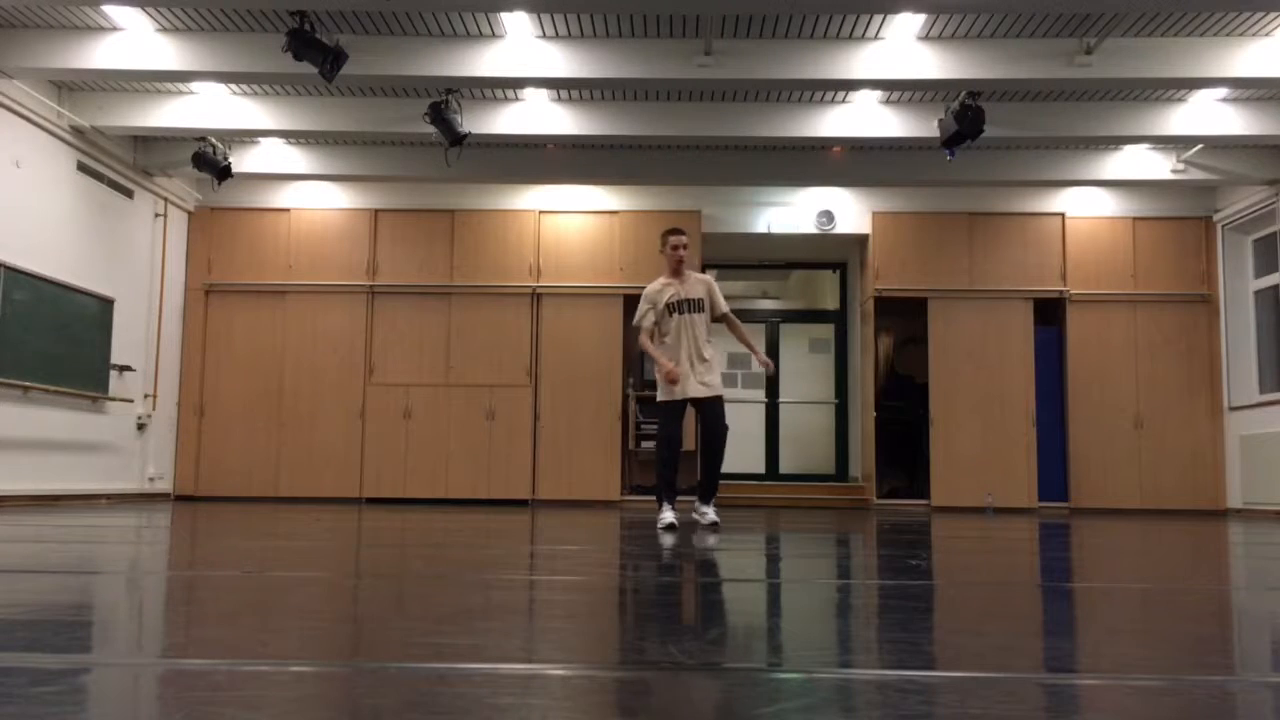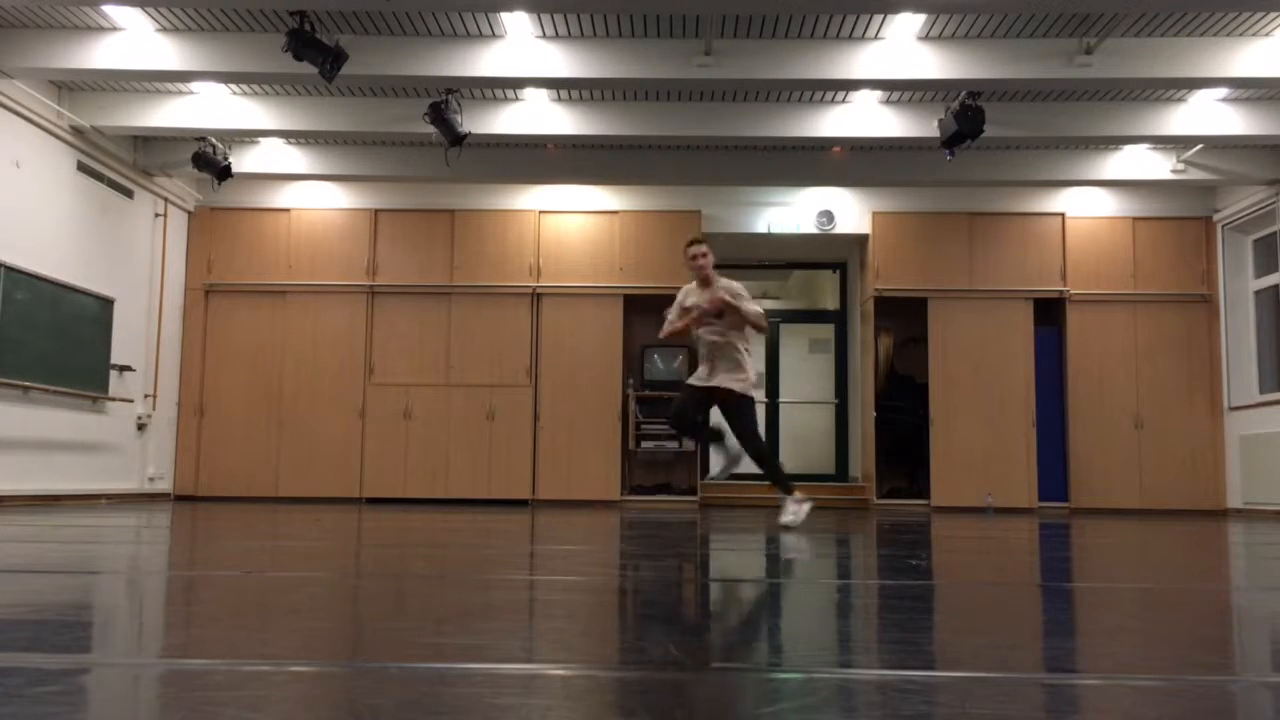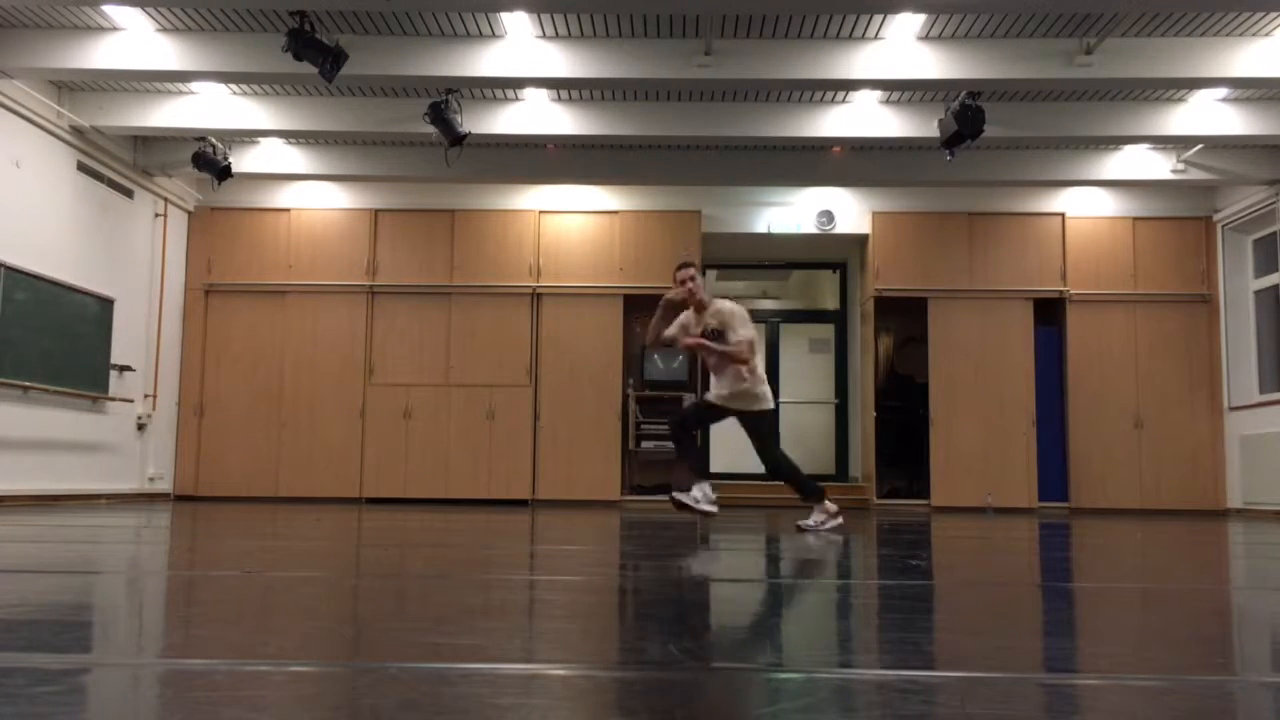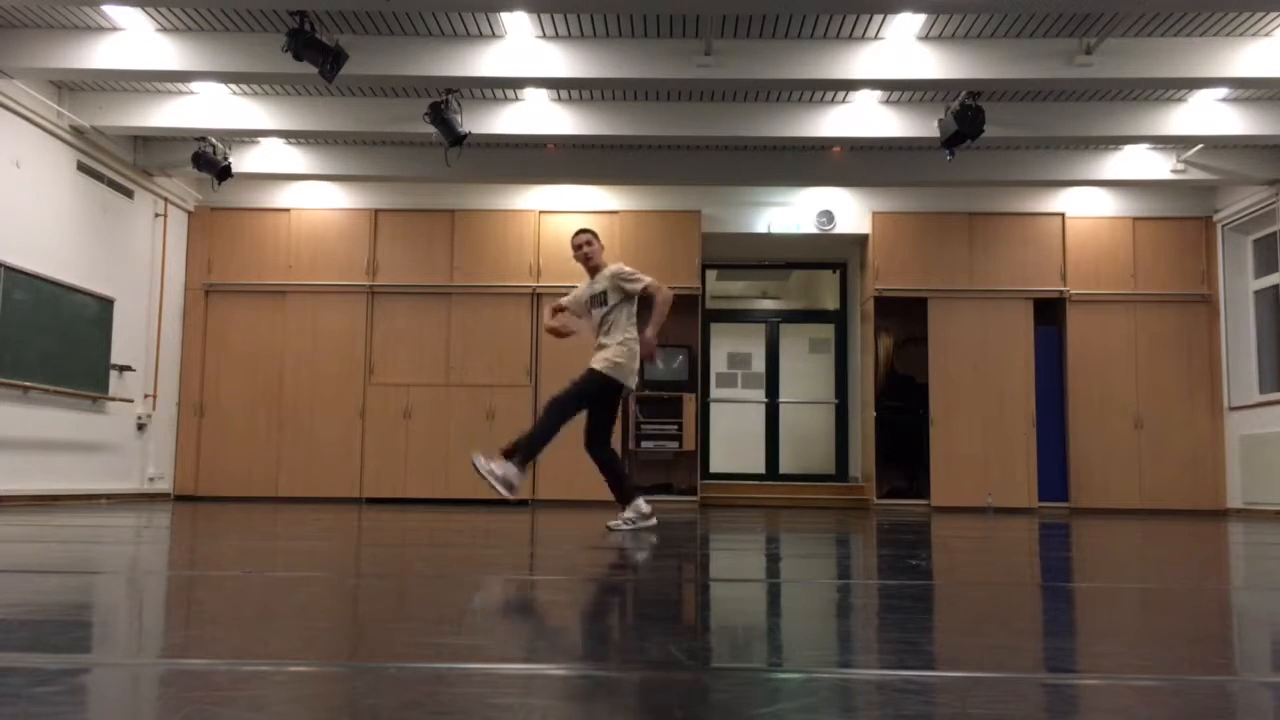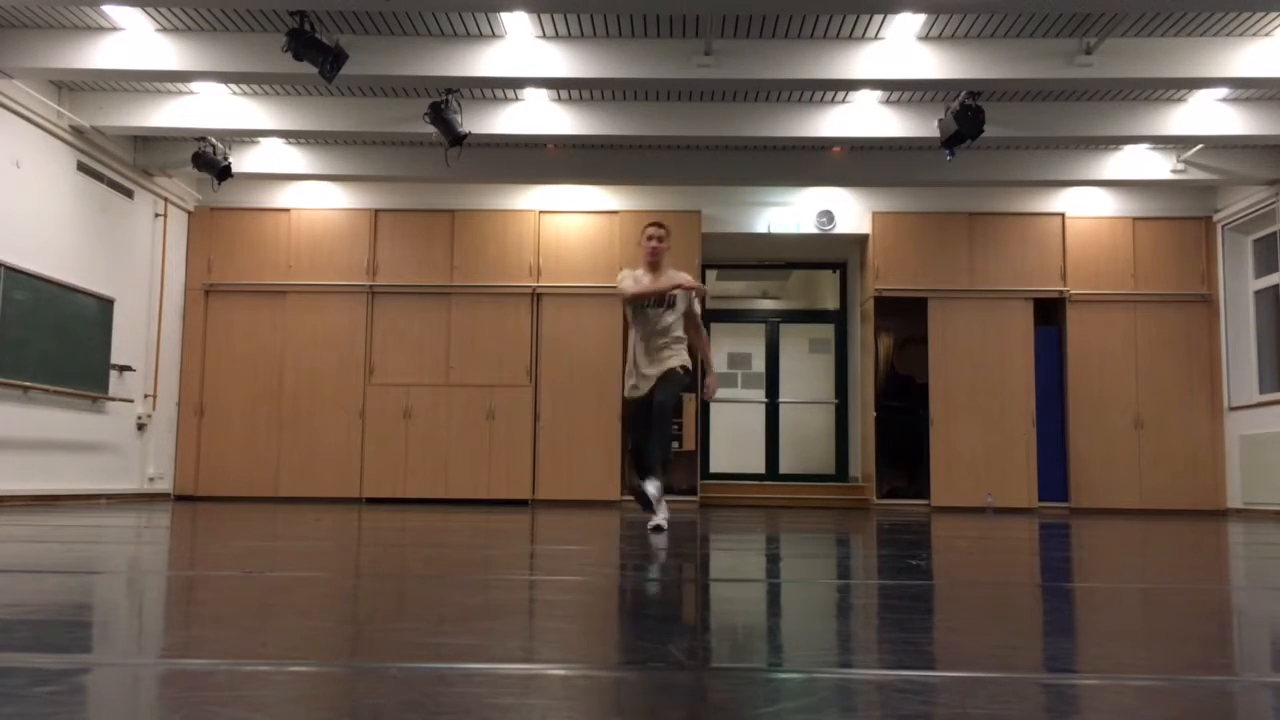
dt=1s
person 1, frame 1
left shoulder: (705, 283)
right shoulder: (653, 292)
left elbow: (728, 320)
right elbow: (645, 337)
left wrist: (757, 353)
right wrist: (663, 362)
left hip: (707, 377)
right hip: (672, 382)
left knee: (715, 436)
right knee: (669, 442)
left ankle: (704, 501)
right ankle: (667, 506)
person 1, frame 2
left shoulder: (731, 289)
right shoulder: (685, 296)
left elbow: (762, 326)
right elbow: (665, 335)
left wrist: (735, 307)
right wrist: (692, 319)
left hip: (736, 373)
right hip: (706, 373)
left knee: (750, 439)
right knee: (680, 419)
left ankle: (791, 498)
right ankle: (726, 444)
person 1, frame 3
left shoulder: (729, 310)
right shoulder: (685, 319)
left elbow: (746, 356)
right elbow: (653, 340)
left wrist: (703, 345)
right wrist: (663, 306)
left hip: (751, 393)
right hip: (720, 393)
left knee: (773, 461)
right knee: (680, 423)
left ankle: (823, 507)
right ankle: (702, 490)
person 1, frame 4
left shoulder: (617, 273)
right shoulder: (583, 290)
left elbow: (663, 293)
right elbow: (554, 310)
left wrist: (651, 331)
right wrist: (552, 321)
left hip: (617, 363)
right hip: (607, 368)
left knee: (557, 409)
right knee: (597, 443)
left ankle: (509, 468)
right ankle: (637, 508)
person 1, frame 5
left shoulder: (684, 283)
right shoulder: (629, 278)
left elbow: (696, 330)
right elbow: (632, 295)
left wrist: (710, 372)
right wrist: (677, 285)
left hip: (672, 364)
right hip: (638, 370)
left knee: (662, 409)
right knee: (636, 443)
left ankle: (653, 483)
right ankle: (656, 503)
